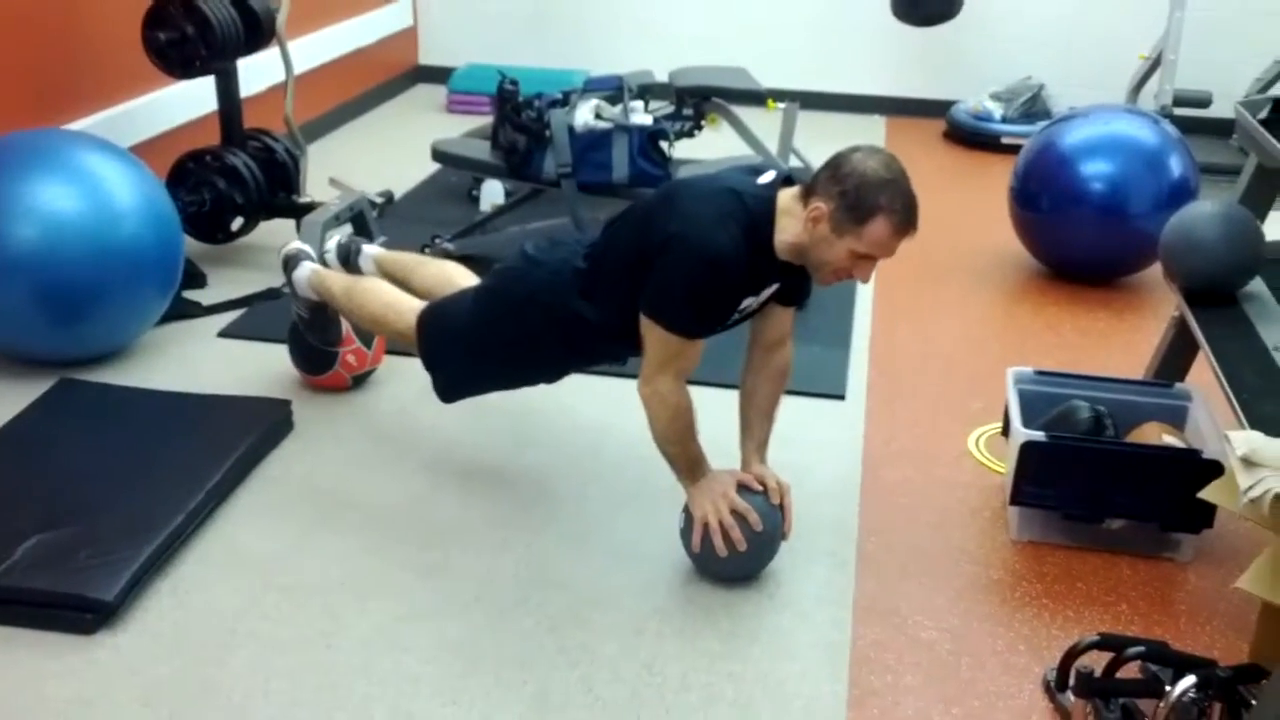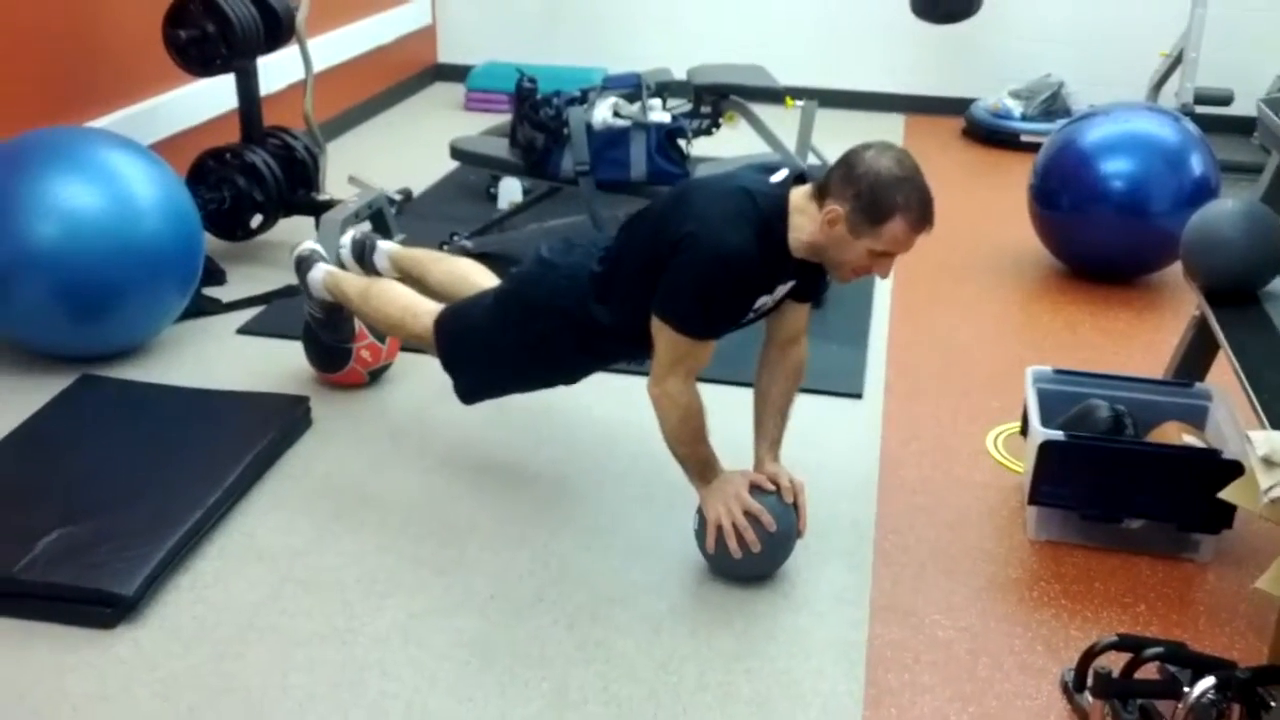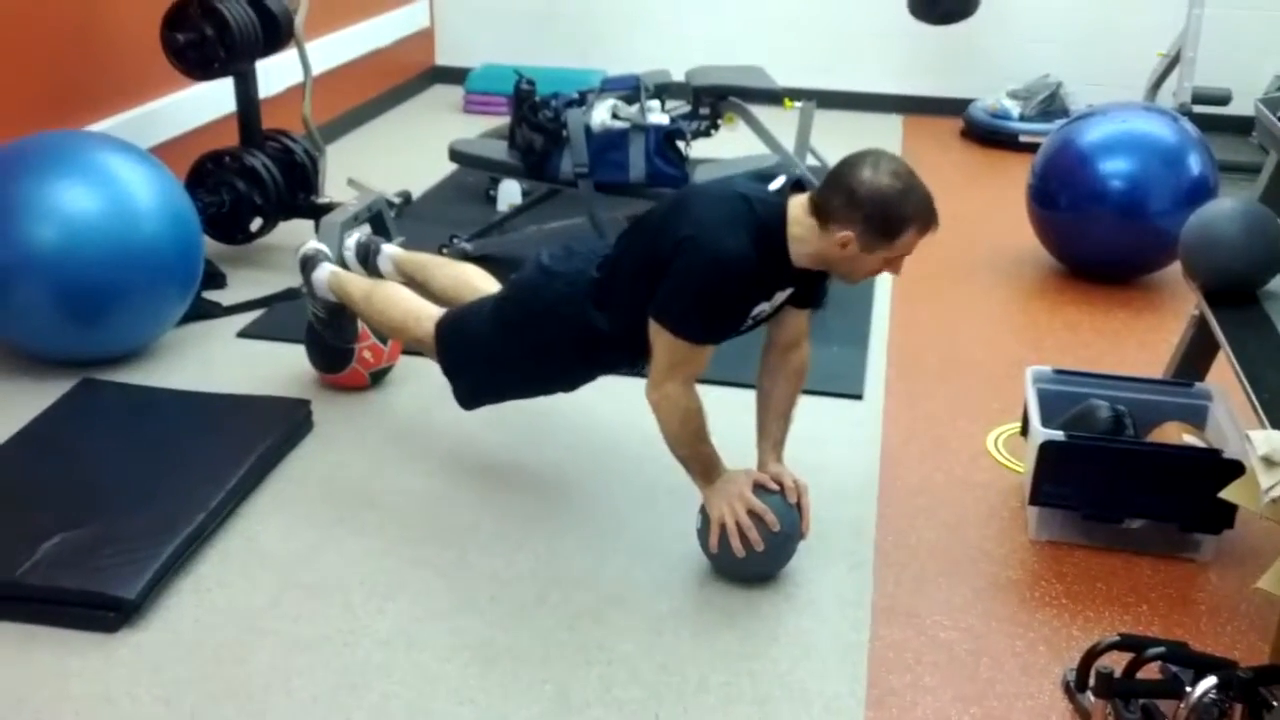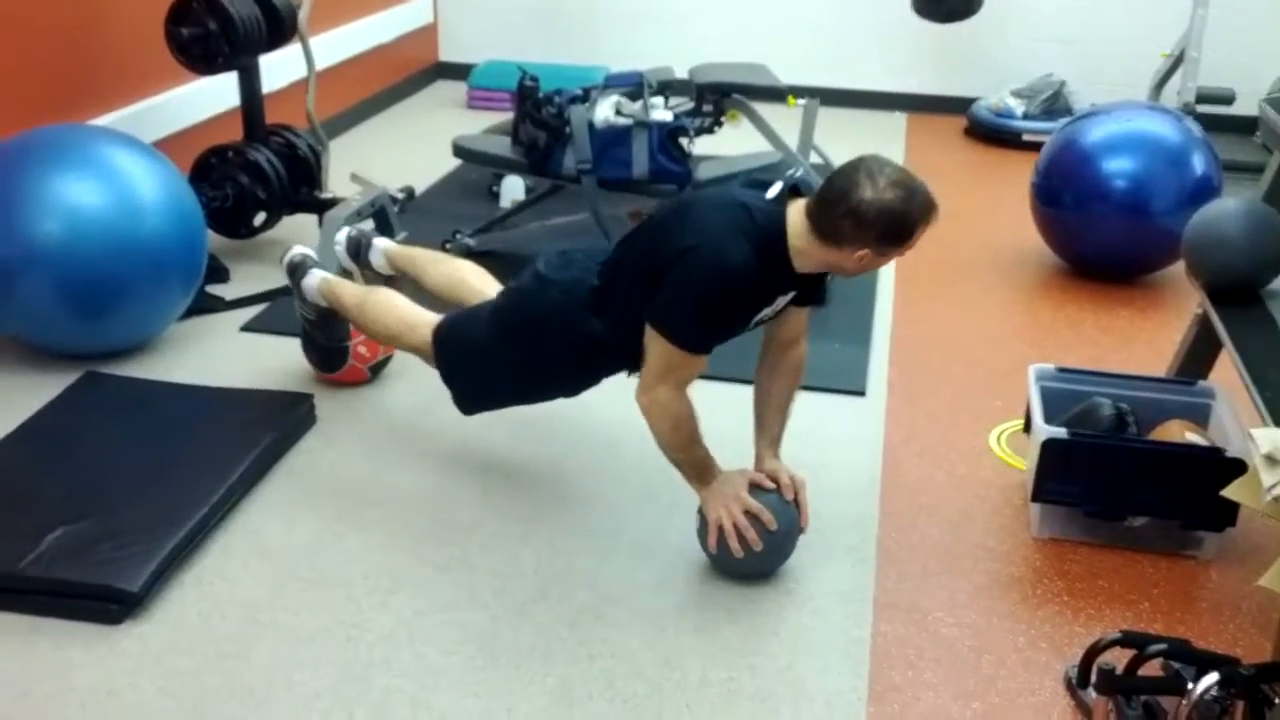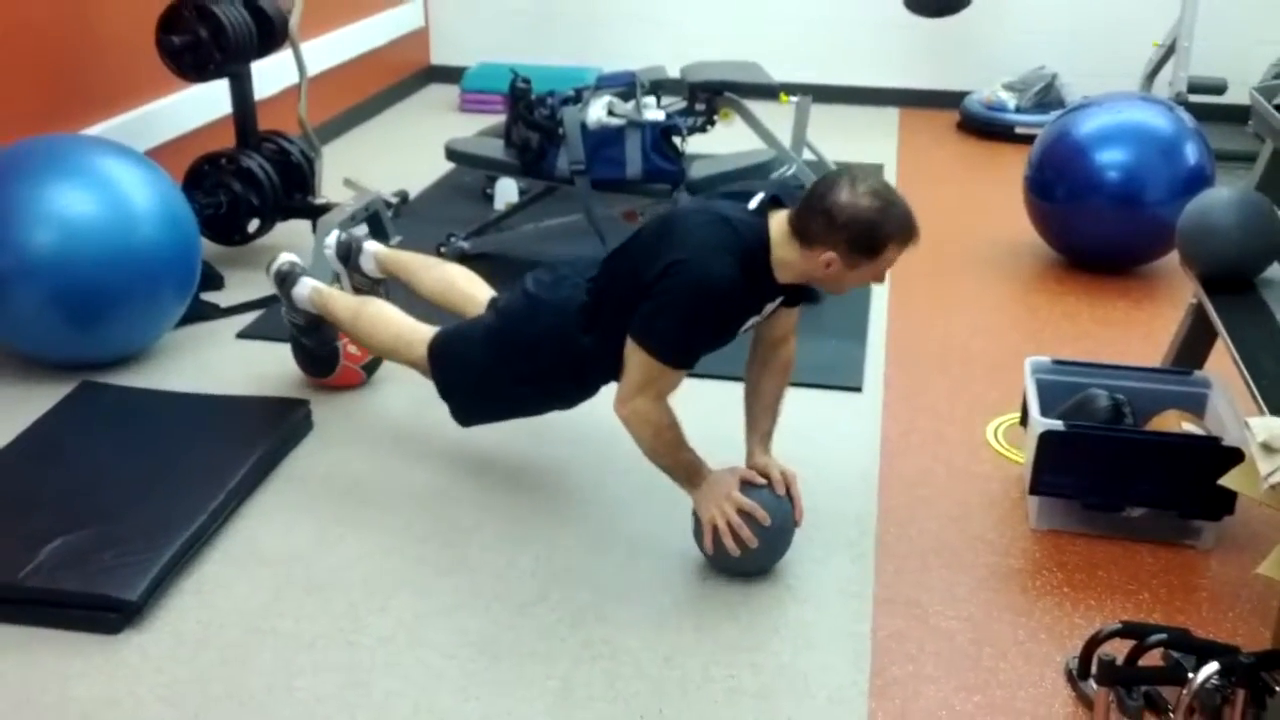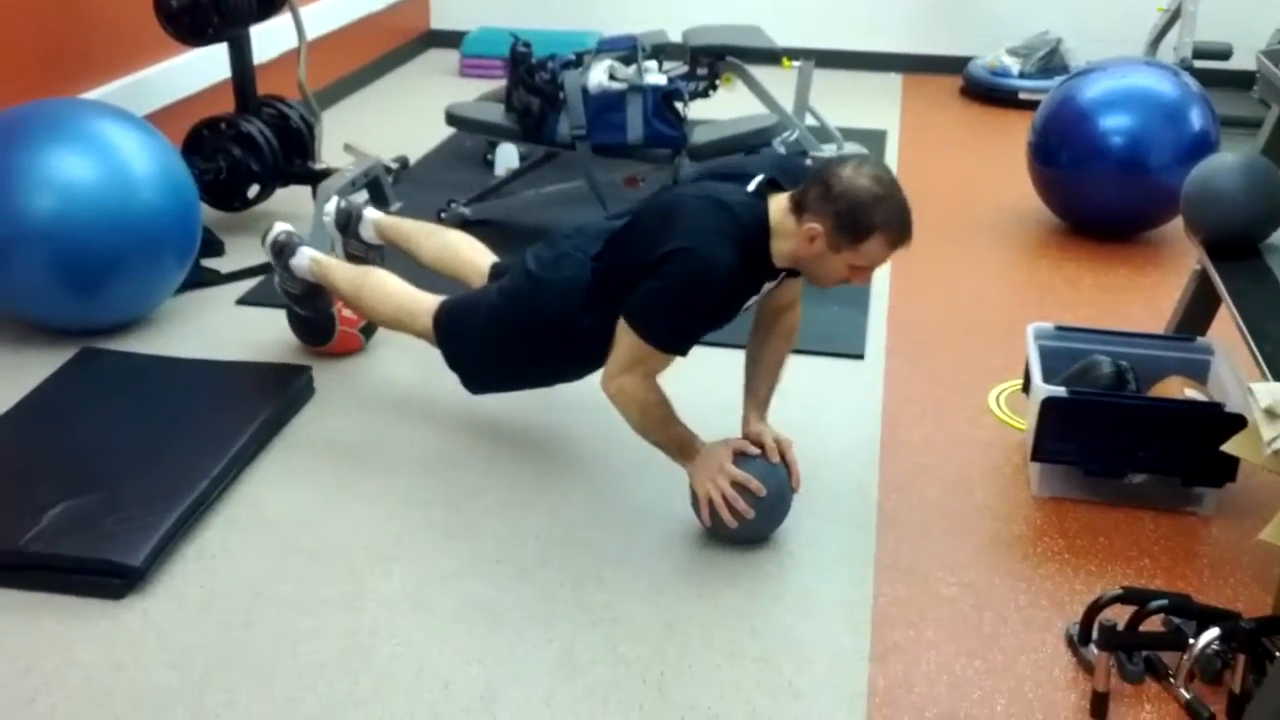
dt=0.5s
person 1, frame 1
left shoulder: (798, 226)
right shoulder: (709, 244)
left elbow: (771, 349)
right elbow: (661, 382)
left wrist: (755, 460)
right wrist: (698, 482)
left hip: (595, 294)
right hip: (548, 309)
left knee: (467, 297)
right knee: (425, 327)
left ankle: (362, 256)
right ankle: (311, 277)
person 1, frame 2
left shoulder: (810, 222)
right shoulder: (721, 245)
left elbow: (786, 346)
right elbow: (670, 382)
left wrist: (768, 457)
right wrist: (710, 483)
left hip: (613, 292)
right hip: (563, 311)
left knee: (486, 294)
right knee: (440, 329)
left ankle: (378, 253)
right ankle: (324, 276)
person 1, frame 3
left shoulder: (810, 227)
right shoulder: (719, 251)
left elbow: (787, 350)
right elbow: (669, 386)
left wrist: (771, 459)
right wrist: (715, 482)
left hip: (609, 295)
right hip: (561, 318)
left knee: (488, 301)
right knee: (438, 332)
left ankle: (382, 257)
right ankle: (329, 277)
person 1, frame 4
left shoulder: (806, 226)
right shoulder: (721, 261)
left elbow: (785, 345)
right elbow: (659, 391)
left wrist: (769, 454)
right wrist: (711, 484)
left hip: (608, 293)
right hip: (561, 325)
left knee: (488, 297)
right knee: (434, 338)
left ankle: (376, 251)
right ankle: (316, 282)
person 1, frame 5
left shoulder: (794, 228)
right shoulder: (705, 275)
left elbow: (774, 344)
right elbow: (638, 402)
left wrist: (759, 451)
right wrist: (702, 486)
left hip: (593, 297)
right hip: (550, 343)
left knee: (483, 306)
right knee: (427, 349)
left ankle: (367, 255)
right ankle: (305, 291)
person 1, frame 6
left shoulder: (798, 194)
right shoulder: (703, 262)
left elbow: (778, 310)
right elbow: (624, 378)
left wrist: (756, 418)
right wrist: (696, 458)
left hip: (599, 262)
right hip: (553, 317)
left knee: (485, 273)
right knee: (429, 315)
left ankle: (364, 223)
right ankle: (303, 260)
